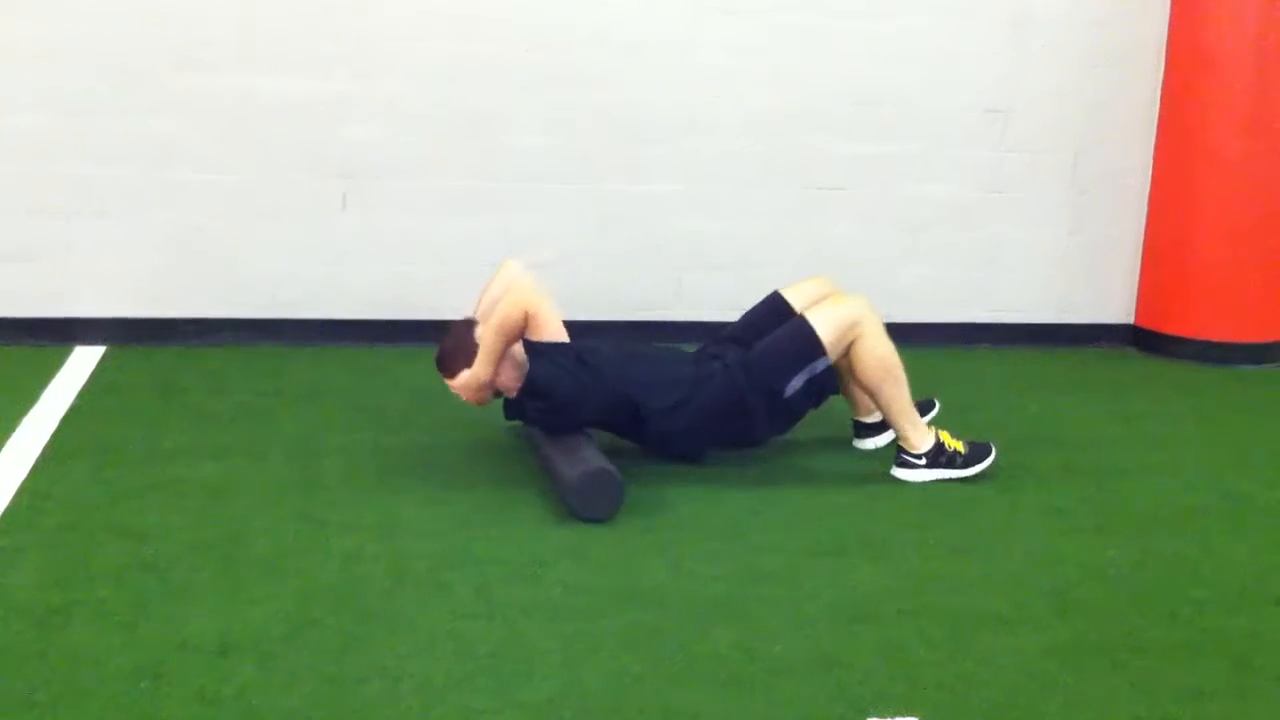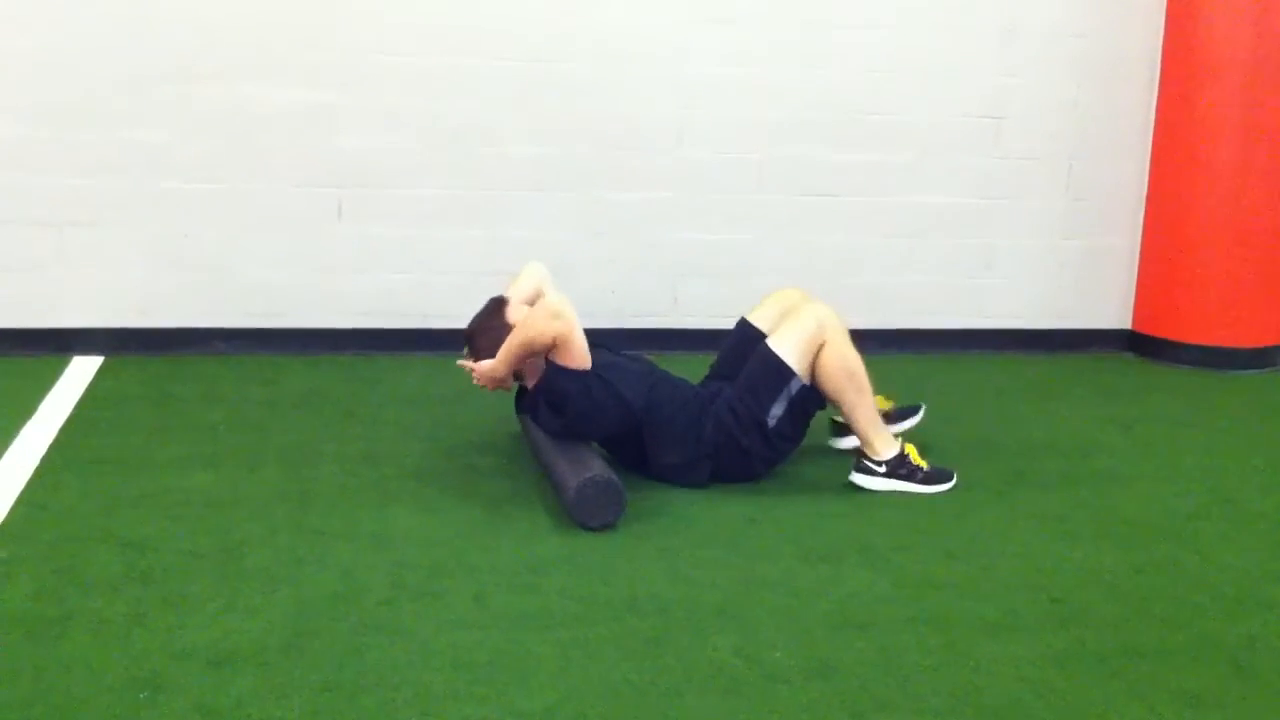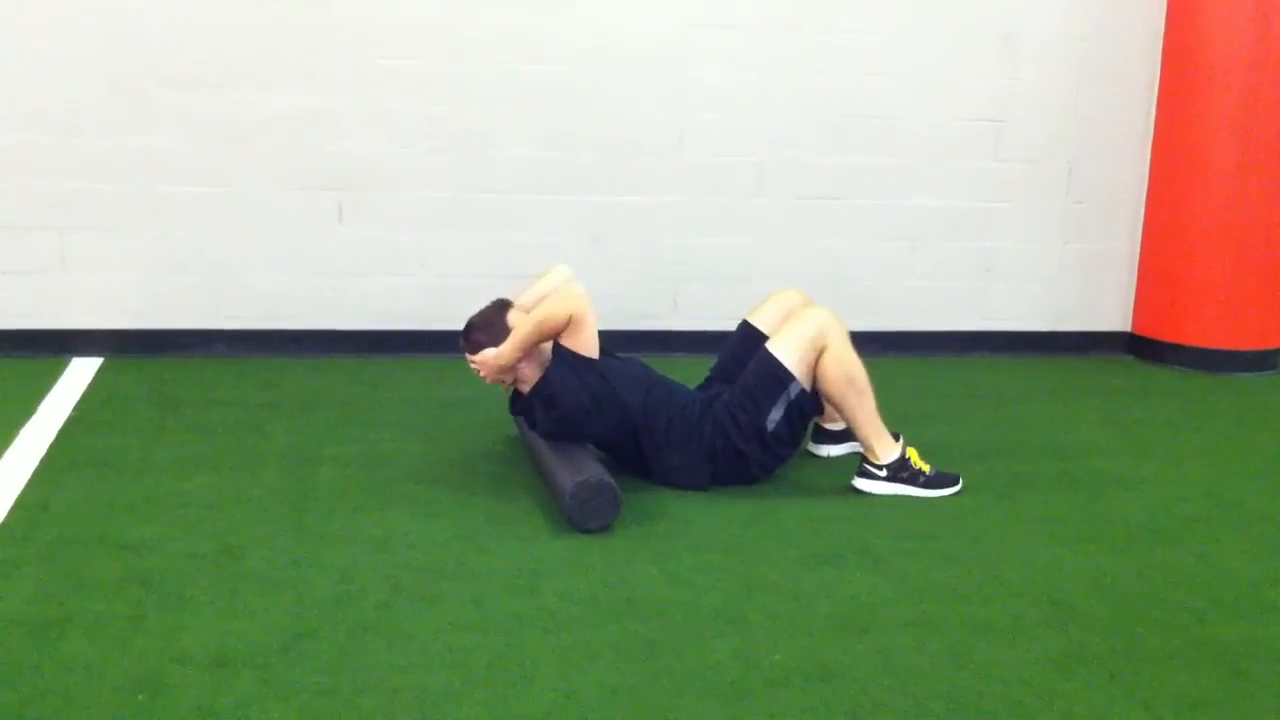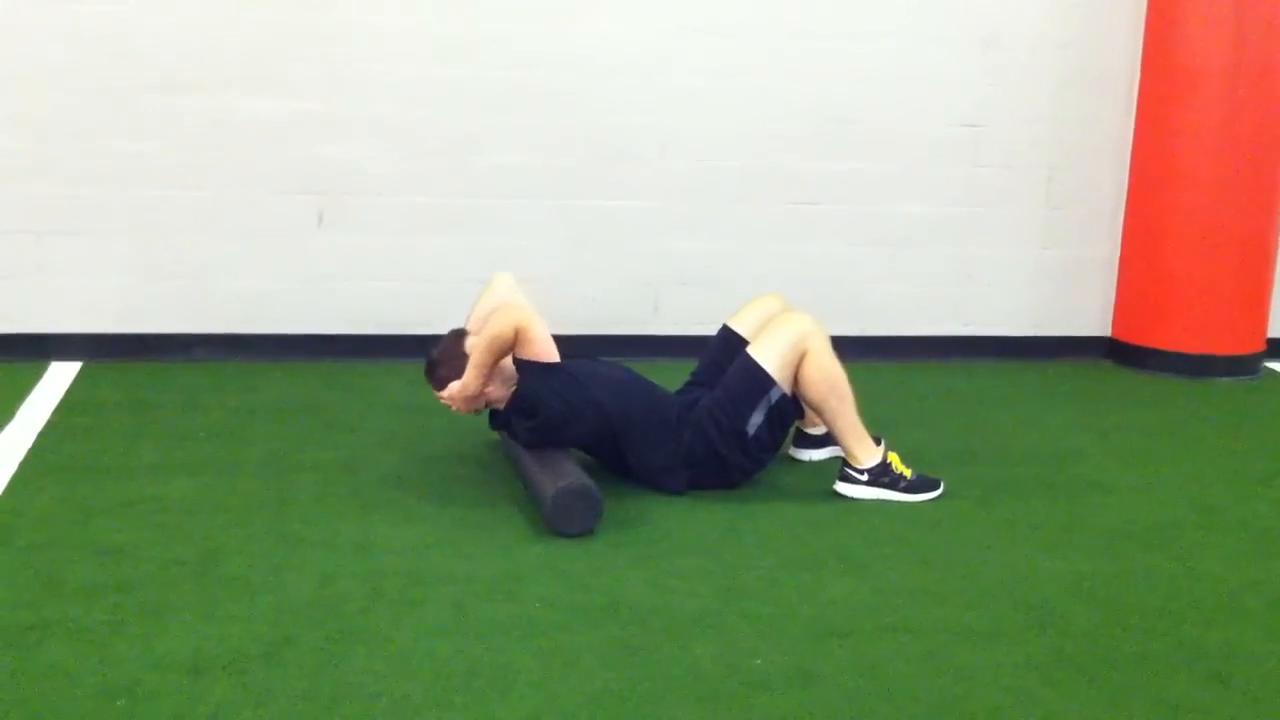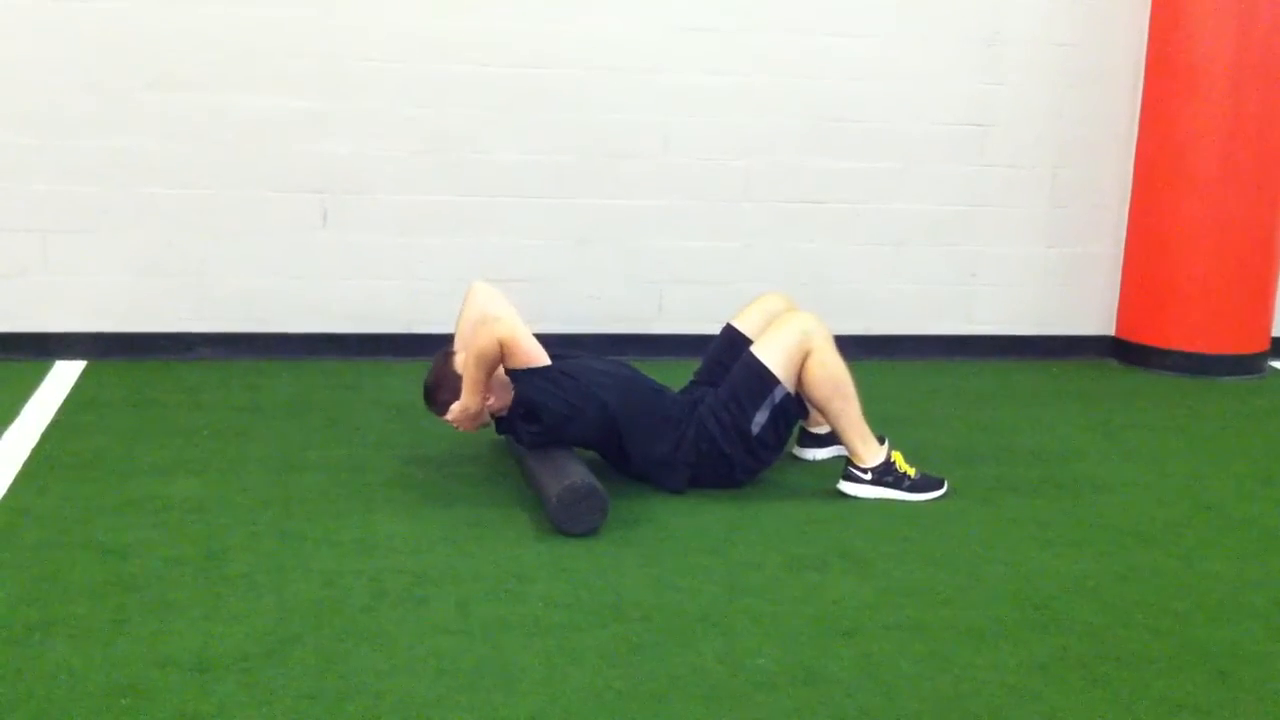
dt=1s
person 1, frame 1
left shoulder: (535, 384)
right shoulder: (550, 393)
left elbow: (513, 274)
right elbow: (524, 298)
left wrist: (472, 335)
right wrist: (480, 373)
left hip: (711, 368)
right hip: (730, 400)
left knee: (821, 290)
right knee: (856, 313)
left ankle: (871, 420)
right ankle: (919, 450)
person 1, frame 2
left shoulder: (540, 386)
right shoulder: (564, 396)
left elbow: (536, 275)
right elbow: (558, 314)
left wrist: (494, 331)
right wrist: (500, 366)
left hip: (707, 405)
right hip: (727, 441)
left knee: (791, 300)
right knee: (818, 320)
left ankle: (854, 415)
right ankle: (883, 457)
person 1, frame 3
left shoulder: (542, 390)
right shoulder: (561, 397)
left elbow: (561, 276)
right elbow: (575, 301)
left wrist: (507, 317)
right wrist: (506, 354)
left hip: (708, 407)
right hip: (726, 444)
left knee: (792, 302)
right knee: (820, 325)
left ankle: (833, 427)
right ankle: (886, 461)
person 1, frame 4
left shoulder: (519, 402)
right shoulder: (537, 407)
left elbow: (503, 287)
right elbow: (517, 316)
left wrist: (464, 347)
right wrist: (471, 381)
left hip: (688, 411)
right hip: (707, 448)
left knee: (772, 308)
right knee: (800, 331)
left ankle: (815, 432)
right ankle: (867, 466)
person 1, frame 5
left shoulder: (522, 396)
right shoulder: (537, 411)
left elbow: (483, 297)
right elbow: (497, 325)
left wrist: (459, 361)
right wrist: (469, 401)
left hip: (693, 408)
right hip: (711, 447)
left knee: (776, 306)
right knee: (805, 329)
left ankle: (820, 432)
right ankle: (871, 466)
